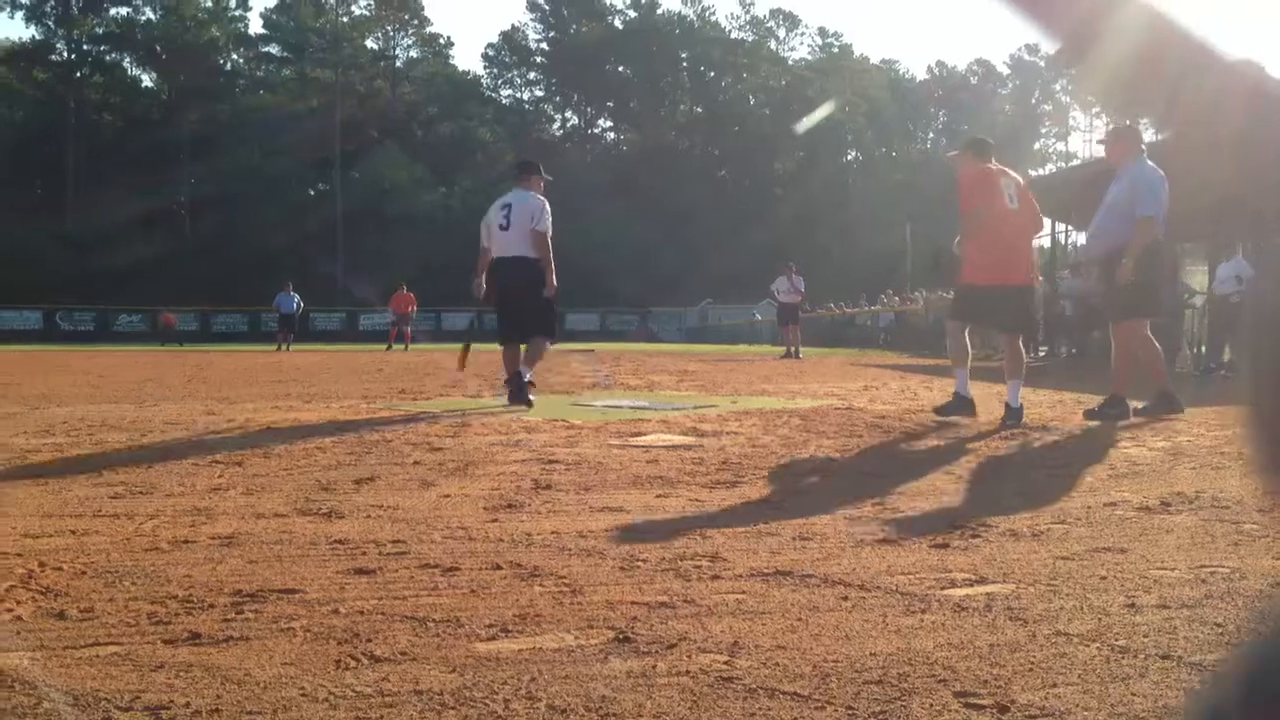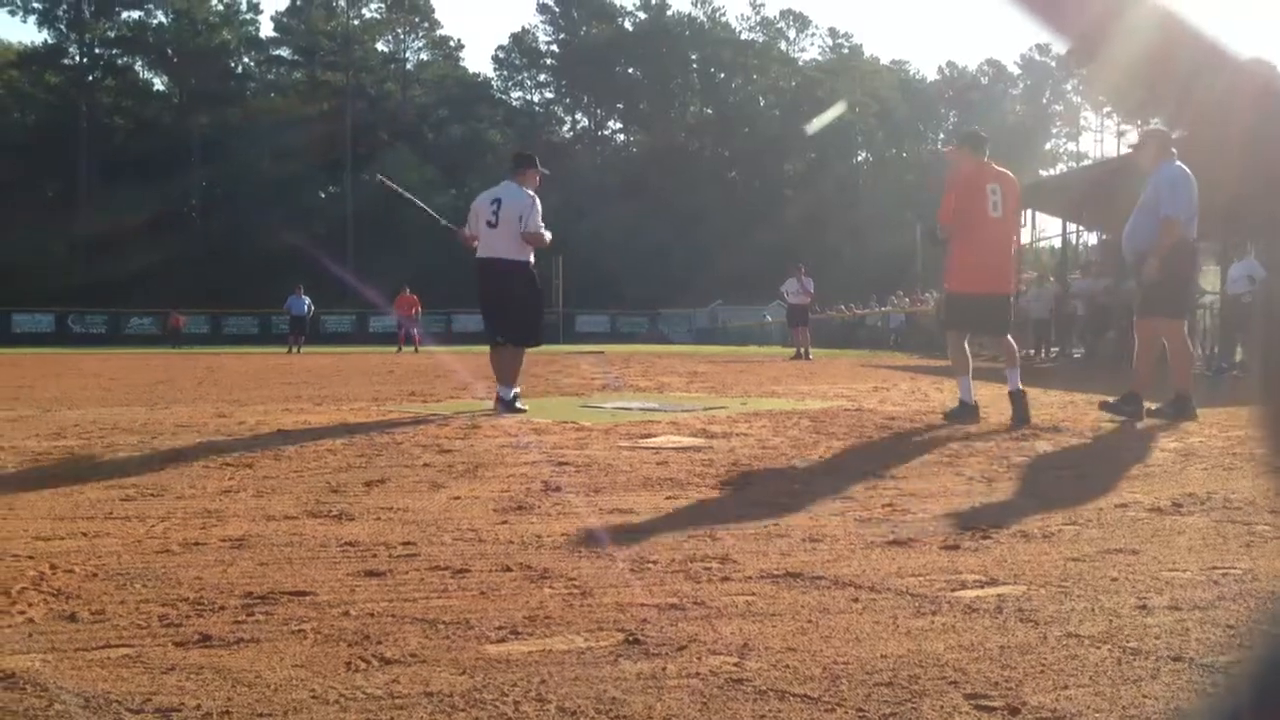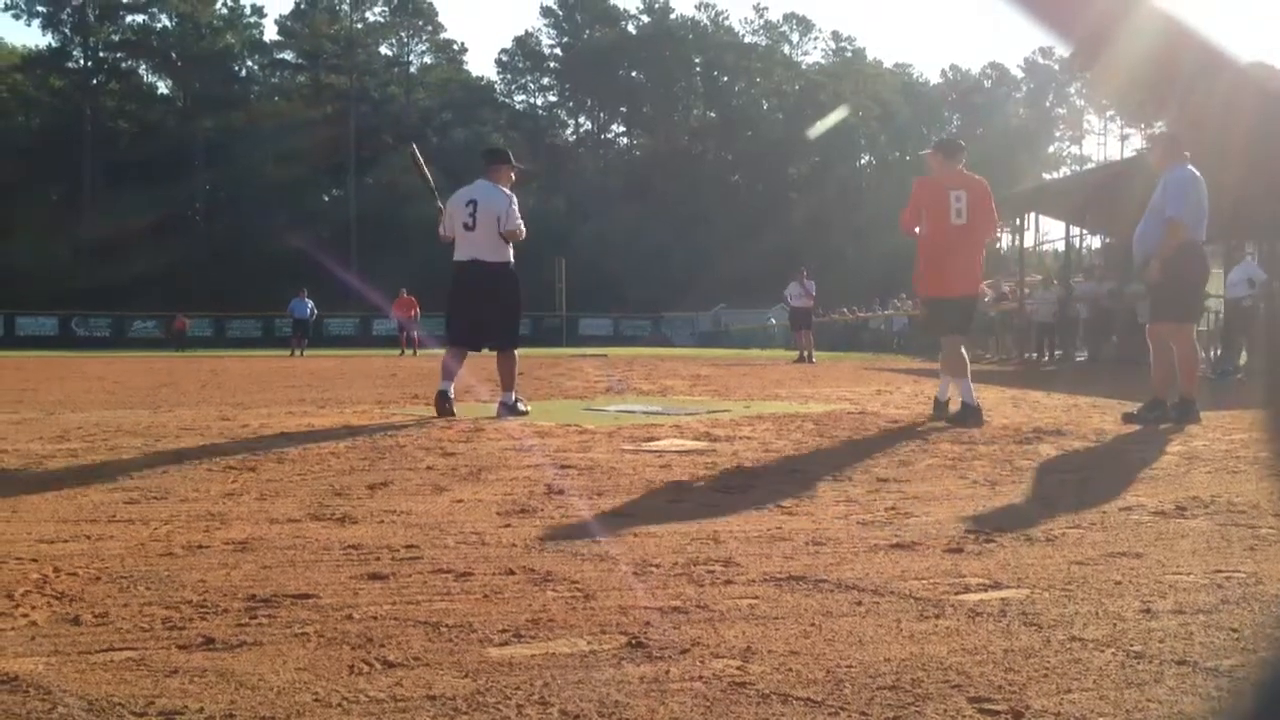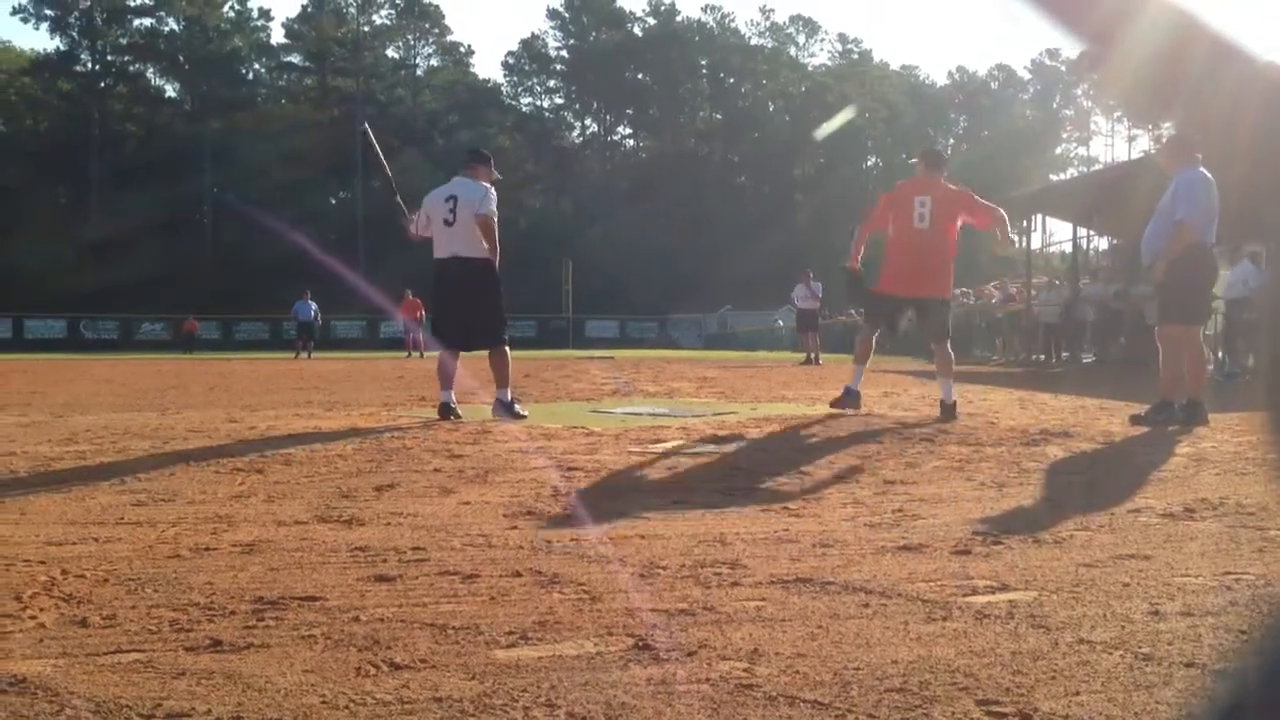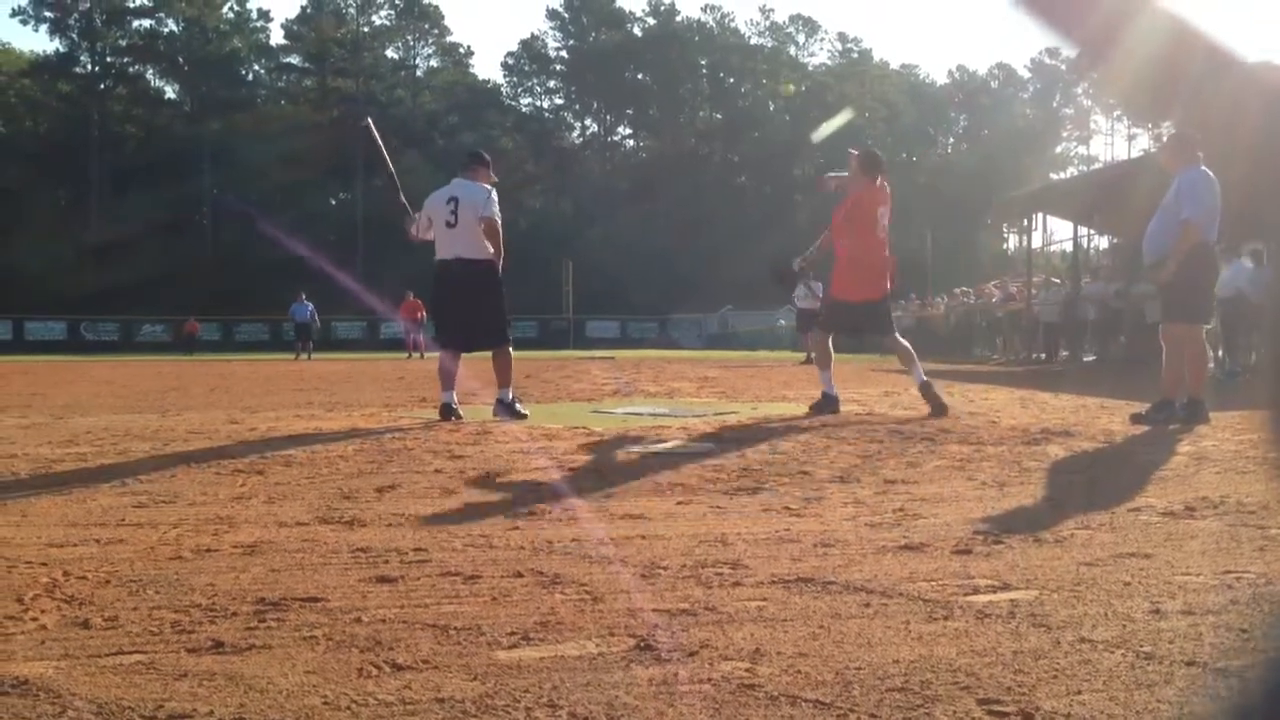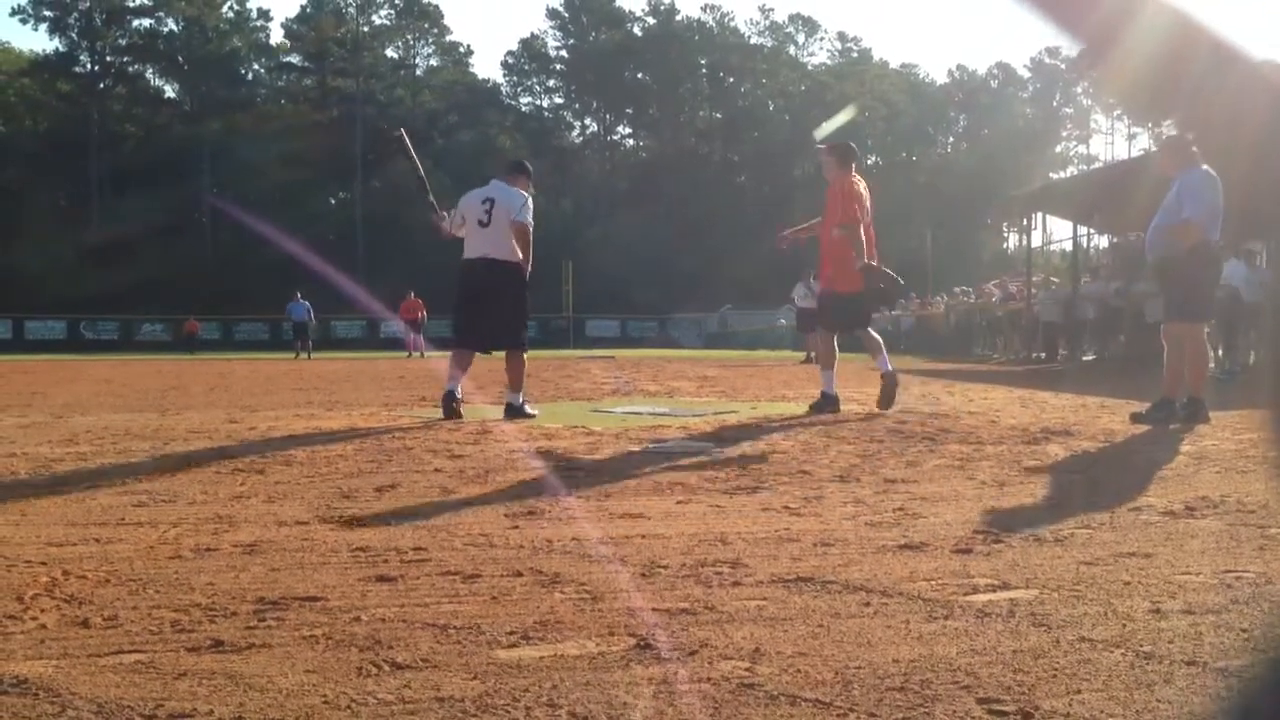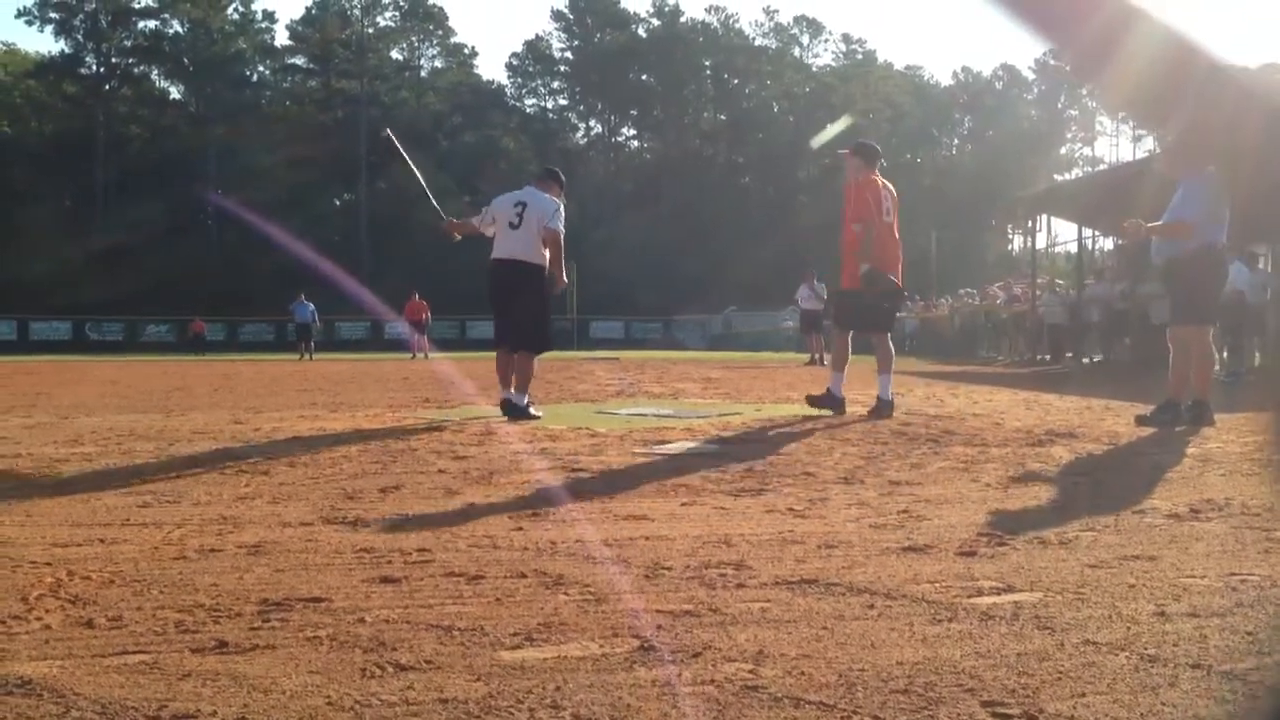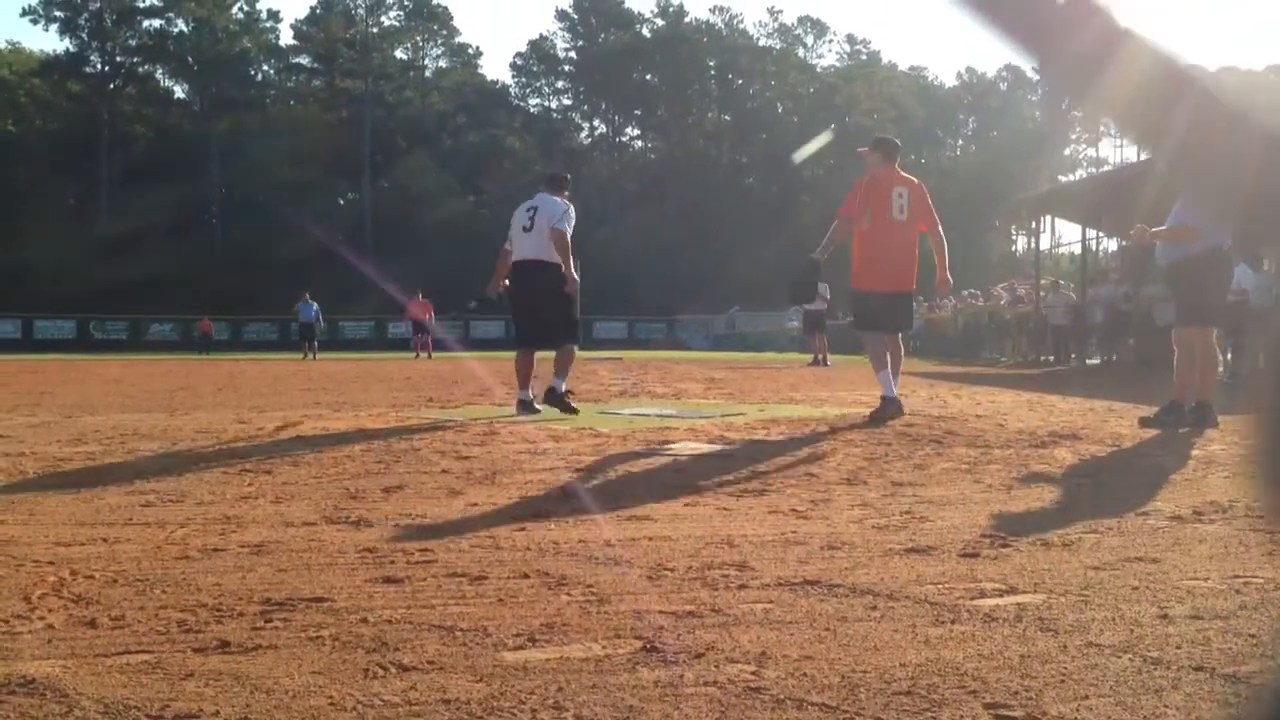
dt=0.4s
person 1, frame 1
left shoulder: (1145, 175)
right shoulder: (1125, 176)
left elbow: (1148, 223)
left wrist: (1129, 261)
right wrist: (1102, 264)
left hip: (1134, 263)
right hip: (1116, 262)
left knee: (1124, 332)
right knee: (1136, 333)
left ankle: (1117, 401)
right ankle: (1166, 396)
person 1, frame 2
left shoulder: (1171, 175)
right shoulder: (1163, 176)
left elbow: (1173, 222)
left wrist: (1154, 259)
right wrist: (1151, 261)
left hip: (1168, 262)
right hip: (1163, 263)
left knee: (1148, 330)
right knee: (1160, 332)
left ankle: (1135, 399)
right ankle: (1182, 400)
person 1, frame 3
left shoulder: (1180, 177)
right shoulder: (1175, 178)
left elbow: (1178, 225)
left wrist: (1157, 261)
right wrist: (1156, 263)
left hip: (1177, 264)
right hip: (1172, 266)
left knee: (1174, 334)
right knee: (1165, 335)
left ankle: (1178, 404)
right ankle: (1167, 403)
person 1, frame 4
left shoulder: (1192, 179)
right shoulder: (1185, 180)
left elbow: (1187, 227)
left wrist: (1163, 262)
right wrist: (1163, 264)
left hip: (1185, 266)
right hip: (1179, 267)
left knee: (1184, 335)
right knee: (1169, 336)
left ankle: (1191, 406)
right ankle: (1169, 404)
person 1, frame 5
left shoulder: (1195, 178)
right shoulder: (1186, 180)
left elbow: (1193, 226)
left wrist: (1172, 262)
right wrist: (1167, 265)
left hip: (1187, 265)
right hip: (1178, 267)
left knee: (1187, 333)
right knee: (1172, 335)
left ankle: (1194, 405)
right ankle: (1168, 403)
person 1, frame 6
left shoulder: (1197, 177)
right shoulder: (1186, 180)
left elbow: (1192, 226)
left wrist: (1150, 242)
right wrist: (1148, 241)
left hip: (1191, 263)
right hip: (1179, 265)
left knee: (1189, 332)
right knee: (1173, 334)
left ankle: (1194, 404)
right ankle: (1169, 402)
person 1, frame 7
left shoulder: (1203, 179)
right shoulder: (1193, 183)
left elbow: (1186, 227)
left wrist: (1146, 230)
right wrist: (1148, 230)
left hip: (1198, 265)
right hip: (1186, 266)
left knee: (1194, 335)
right knee: (1179, 337)
left ankle: (1199, 406)
right ankle: (1175, 405)
person 1, frame 8
right shoulder: (1194, 194)
left elbow: (1191, 230)
left wrist: (1150, 235)
right wrist: (1152, 235)
left hip: (1204, 264)
right hip: (1188, 271)
left knee: (1198, 337)
right knee: (1184, 339)
left ankle: (1202, 410)
right ankle: (1188, 408)
person 2, frame 1
left shoulder: (972, 174)
right shoulder: (1014, 179)
left elbow: (975, 216)
right elbow: (1036, 223)
left wrist: (962, 241)
left hip: (985, 269)
right hip: (1020, 270)
left knee: (956, 325)
right knee: (1011, 338)
left ankle: (962, 397)
right ankle: (1013, 406)
person 2, frame 2
left shoulder: (960, 178)
right shoulder: (1008, 180)
left elbow: (946, 228)
right elbow: (1013, 226)
left wrist: (944, 232)
left hip: (966, 275)
right hip: (1001, 274)
left knee: (956, 335)
right knee: (1002, 335)
left ankle: (967, 404)
right ankle: (1016, 392)
person 2, frame 3
left shoulder: (926, 185)
right shoulder: (979, 186)
left elbow: (907, 226)
right elbow: (990, 230)
left hip: (937, 276)
right hip: (968, 277)
left knee: (950, 340)
right knee: (954, 337)
left ankle: (970, 405)
right ankle: (943, 399)
person 2, frame 4
left shoulder: (899, 191)
right shoulder: (957, 196)
left elbow: (868, 226)
right elbow: (995, 216)
left wrist: (854, 259)
right wrist: (1004, 234)
left hip: (895, 279)
right hip: (936, 283)
left knee: (869, 329)
right knee: (940, 342)
left ankle: (853, 392)
right ankle: (948, 403)
person 2, frame 5
left shoulder: (857, 196)
right shoulder: (882, 192)
left elbow: (834, 235)
left wrist: (808, 257)
right wrist: (845, 182)
left hip: (848, 285)
right hip: (878, 284)
left knee: (822, 334)
right knee: (891, 338)
left ankle: (829, 397)
right ankle: (925, 386)
person 2, frame 6
left shoulder: (842, 186)
right shoulder: (857, 184)
left elbow: (851, 228)
left wrist: (861, 260)
right wrist: (795, 233)
left hip: (842, 275)
right hip: (858, 275)
left knee: (826, 333)
right knee: (862, 328)
left ankle: (829, 396)
right ankle: (887, 373)
person 2, frame 7
left shoulder: (859, 185)
right shoulder: (887, 188)
left elbow: (868, 226)
left wrist: (865, 264)
left hip: (861, 276)
right hip: (885, 276)
left knee: (841, 331)
right knee: (881, 335)
left ankle: (835, 395)
right ankle: (885, 398)
person 2, frame 8
left shoulder: (868, 183)
right shoulder: (915, 187)
left elbow: (845, 224)
right elbow: (935, 231)
left wrist: (820, 253)
right wrist: (943, 270)
left hip: (871, 276)
right hip: (903, 277)
left knee: (870, 336)
right knee: (893, 336)
left ankle: (890, 397)
right ankle: (890, 396)
person 3, frame 1
left shoulder: (495, 207)
right shoulder: (537, 202)
left elbow: (486, 248)
right elbow: (541, 239)
left wrist: (479, 279)
right wrist: (550, 275)
left hip: (499, 270)
right hip: (527, 269)
left knee: (511, 335)
right knee: (543, 330)
left ankle: (516, 387)
right ankle: (521, 377)
person 3, frame 2
left shoulder: (483, 198)
right shoulder: (527, 198)
left elbow: (469, 237)
right elbow: (532, 236)
left wrist: (475, 236)
right wrist: (546, 237)
left hip: (486, 269)
right hip: (516, 271)
left knee: (497, 336)
right knee: (519, 338)
left ankle: (505, 388)
right ankle: (506, 395)
person 3, frame 3
left shoulder: (457, 197)
right shoulder: (504, 197)
left elbow: (445, 236)
right elbow: (513, 233)
right wrist: (521, 230)
left hip: (463, 272)
right hip: (497, 273)
left knee: (458, 339)
right knee: (506, 342)
left ankle: (445, 390)
right ankle: (508, 401)
person 3, frame 4
left shoulder: (433, 196)
right shoulder: (482, 191)
left elbow: (416, 233)
right elbow: (485, 219)
left wrist: (411, 222)
right wrist: (494, 252)
left hip: (445, 271)
right hip: (478, 270)
left knee: (448, 342)
right knee: (497, 338)
left ankle: (447, 400)
right ankle: (504, 399)
person 3, frame 5
left shoulder: (434, 198)
right shoulder: (483, 193)
left elbow: (417, 235)
right elbow: (490, 224)
left wrist: (413, 222)
right wrist: (499, 256)
left hip: (446, 273)
right hip: (480, 271)
left knee: (449, 343)
right knee: (500, 339)
left ankle: (448, 401)
right ankle: (505, 399)
person 3, frame 6
left shoulder: (469, 197)
right shoulder: (519, 198)
left elbow: (449, 230)
right elbow: (521, 229)
left wrist: (442, 220)
right wrist: (526, 262)
left hip: (472, 272)
right hip: (506, 272)
left knee: (465, 340)
right knee: (515, 343)
left ankle: (452, 391)
right ankle: (515, 402)
person 3, frame 7
left shoulder: (502, 200)
right shoulder: (551, 205)
left elbow: (475, 226)
right elbow: (553, 236)
left wrist: (454, 227)
right wrist: (559, 273)
left hip: (500, 271)
right hip: (530, 274)
left knee: (504, 339)
right knee: (528, 344)
left ankle: (507, 397)
right ankle: (520, 403)
person 3, frame 8
left shoulder: (522, 210)
right shoulder: (563, 207)
left elbow: (508, 250)
right elbow: (559, 235)
left wrist: (498, 279)
right wrist: (570, 271)
left hip: (521, 273)
right hip: (549, 273)
left knee: (526, 341)
right knee: (566, 336)
left ankle: (524, 398)
right ankle: (557, 389)
